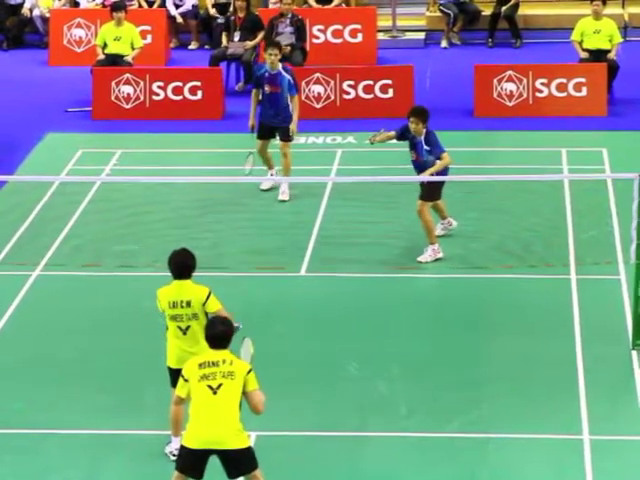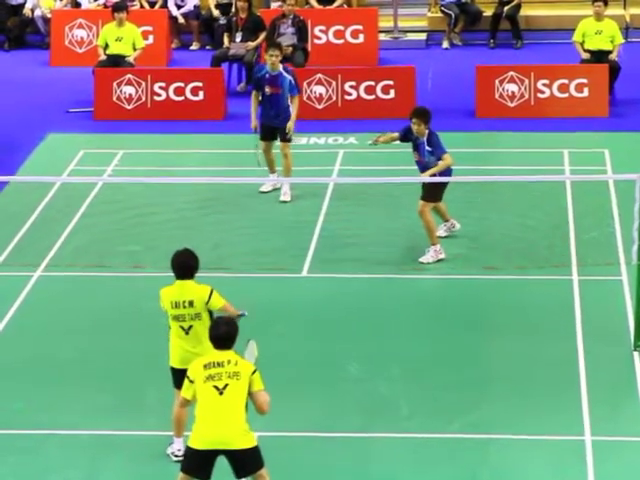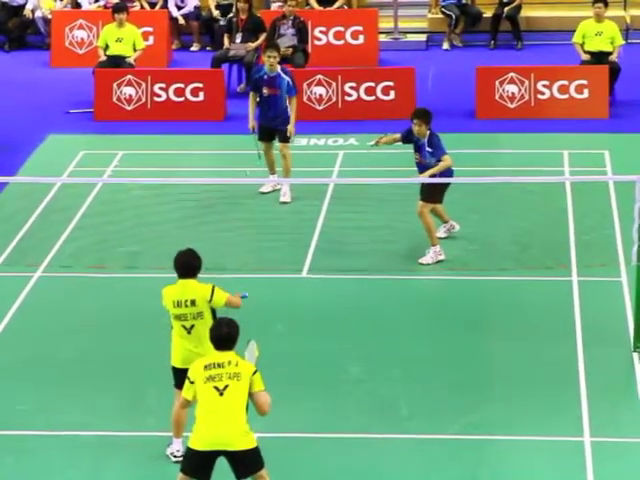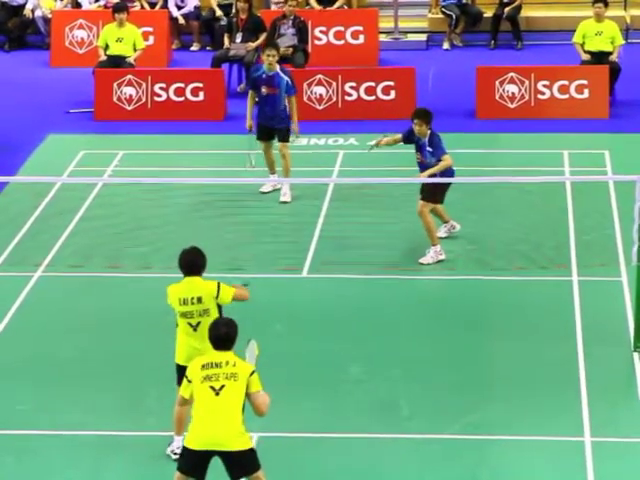
dt=0.2s
person 1, frame 1
left shoulder: (162, 294)
right shoulder: (202, 292)
right elbow: (223, 317)
left hip: (176, 356)
right hip: (203, 355)
left ankle: (175, 445)
person 1, frame 2
left shoulder: (165, 294)
right shoulder: (204, 292)
right elbow: (231, 312)
right wrist: (237, 312)
left hip: (179, 357)
right hip: (206, 356)
left knee: (180, 400)
left ankle: (177, 446)
person 1, frame 3
left shoulder: (168, 293)
right shoulder: (207, 291)
right elbow: (237, 303)
right wrist: (235, 296)
left hip: (181, 357)
right hip: (208, 355)
left knee: (180, 400)
left ankle: (177, 446)
person 1, frame 4
left shoulder: (173, 291)
right shoulder: (212, 288)
right elbow: (245, 295)
right wrist: (237, 287)
left hip: (185, 355)
left ankle: (177, 444)
person 2, frame 1
left shoulder: (191, 365)
right shoulder: (243, 367)
left elbow: (177, 401)
right elbow: (258, 408)
right wrist: (260, 394)
left hip: (196, 437)
right hip: (231, 438)
person 2, frame 2
left shoulder: (196, 366)
right shoulder: (247, 367)
left elbow: (182, 404)
right elbow: (263, 408)
right wrist: (265, 395)
left hip: (202, 438)
right hip: (238, 438)
person 2, frame 3
left shoulder: (197, 367)
right shoulder: (248, 368)
left elbow: (182, 405)
right elbow: (264, 409)
right wrist: (266, 396)
left hip: (203, 439)
right hip: (238, 438)
person 2, frame 4
left shoulder: (195, 366)
right shoulder: (246, 368)
left elbow: (181, 402)
right elbow: (261, 410)
right wrist: (266, 397)
left hip: (198, 438)
right hip: (234, 439)
person 3, frame 1
left shoulder: (287, 74)
right shoulder: (259, 71)
left elbow: (294, 98)
right elbow: (255, 93)
left wrist: (294, 121)
right wrist: (252, 116)
left hip: (284, 118)
right hip: (265, 117)
left knee: (285, 150)
right knee: (261, 148)
left ankle: (284, 185)
right ankle: (272, 173)
person 3, frame 2
left shoulder: (288, 75)
right shoulder: (260, 73)
left elbow: (294, 98)
right elbow: (255, 95)
left wrist: (292, 120)
right wrist: (254, 118)
left hip: (284, 119)
right hip: (266, 118)
left knee: (285, 150)
right knee: (266, 149)
left ankle: (286, 186)
right ankle: (274, 179)
person 3, frame 3
left shoulder: (286, 76)
right shoulder: (257, 73)
left elbow: (292, 99)
right elbow: (253, 96)
left wrist: (292, 122)
right wrist: (252, 119)
left hip: (282, 120)
right hip: (264, 119)
left knee: (284, 151)
right knee: (266, 149)
left ankle: (286, 187)
right ankle: (274, 180)
person 3, frame 4
left shoulder: (284, 75)
right shoulder: (256, 72)
left elbow: (291, 98)
right elbow: (252, 95)
left wrist: (294, 121)
right wrist: (249, 118)
left hip: (281, 119)
right hip: (263, 119)
left knee: (283, 150)
right knee: (266, 149)
left ankle: (286, 186)
right ankle: (274, 180)
person 4, frame 1
left shoulder: (430, 138)
right shoulder: (408, 130)
left elbow: (447, 159)
right elbow: (390, 135)
left wrist: (428, 172)
right wrist: (378, 138)
left hip: (435, 175)
right hip: (425, 173)
left knee: (422, 208)
right knee: (432, 199)
left ankle: (434, 249)
right ankle: (447, 222)
person 4, frame 2
left shoulder: (432, 139)
right shoulder: (411, 131)
left elbow: (448, 160)
right elbow: (394, 136)
left wrist: (428, 173)
right wrist: (382, 139)
left hip: (438, 176)
right hip: (429, 175)
left knee: (423, 209)
right knee: (433, 201)
left ankle: (436, 250)
right ankle: (450, 224)
person 4, frame 3
left shoulder: (433, 140)
right shoulder: (412, 133)
left elbow: (448, 161)
right elbow: (395, 138)
left wrist: (427, 173)
right wrist: (383, 140)
left hip: (440, 177)
right hip: (429, 176)
left knee: (422, 210)
right knee: (430, 203)
left ankle: (436, 251)
right ankle: (449, 225)
person 4, frame 4
left shoulder: (434, 140)
right shoulder: (413, 133)
left elbow: (448, 161)
right elbow: (396, 139)
left wrist: (427, 172)
right wrist: (384, 141)
left hip: (441, 177)
right hip: (431, 176)
left knee: (422, 209)
right knee: (429, 203)
left ankle: (436, 250)
right ankle: (450, 225)
